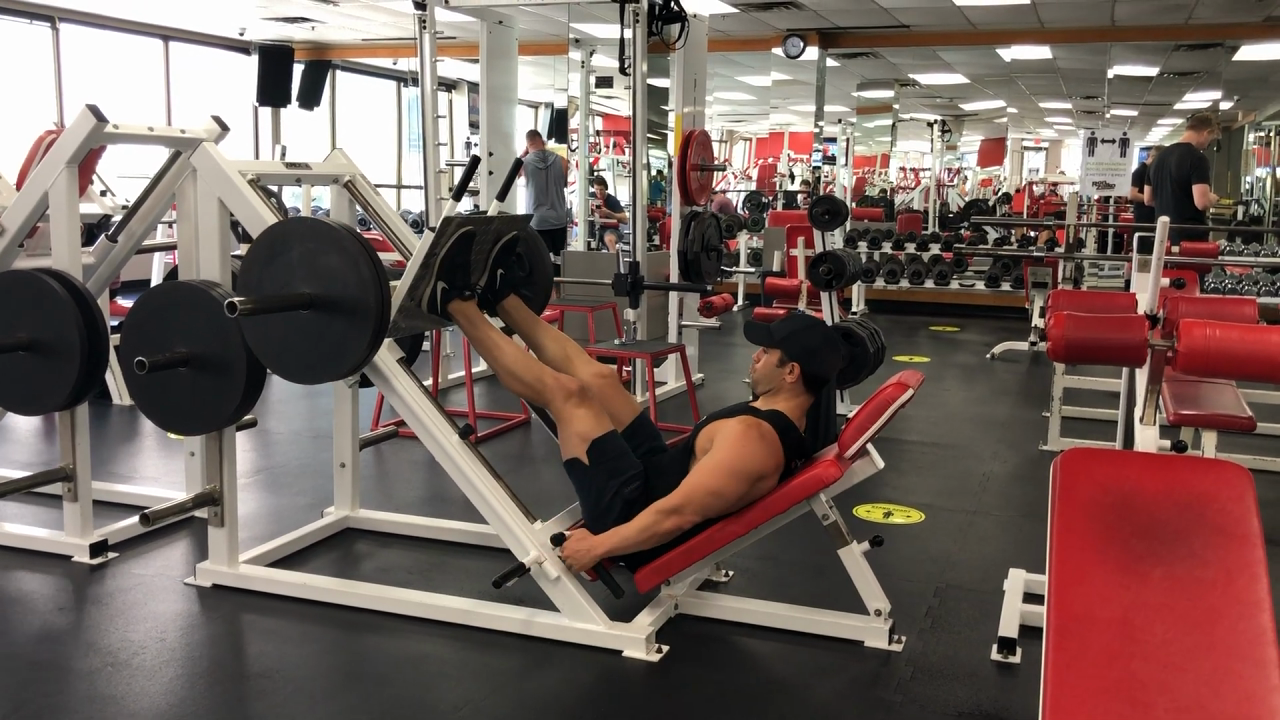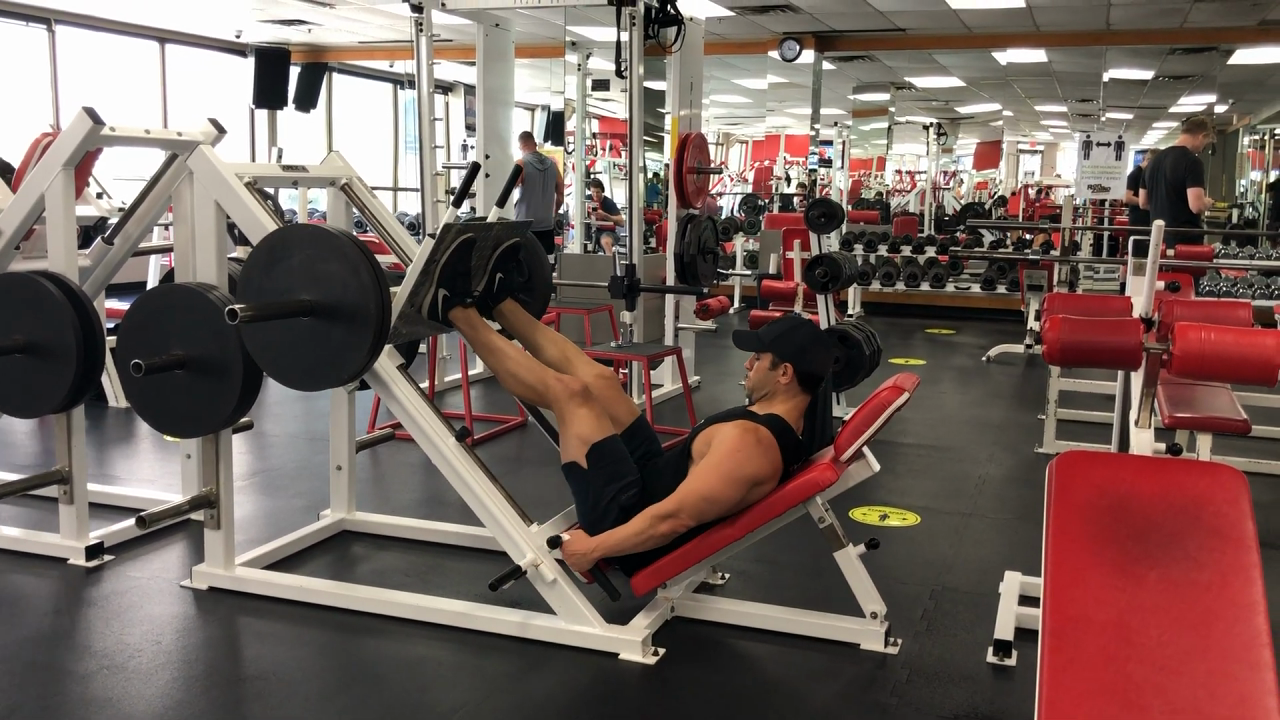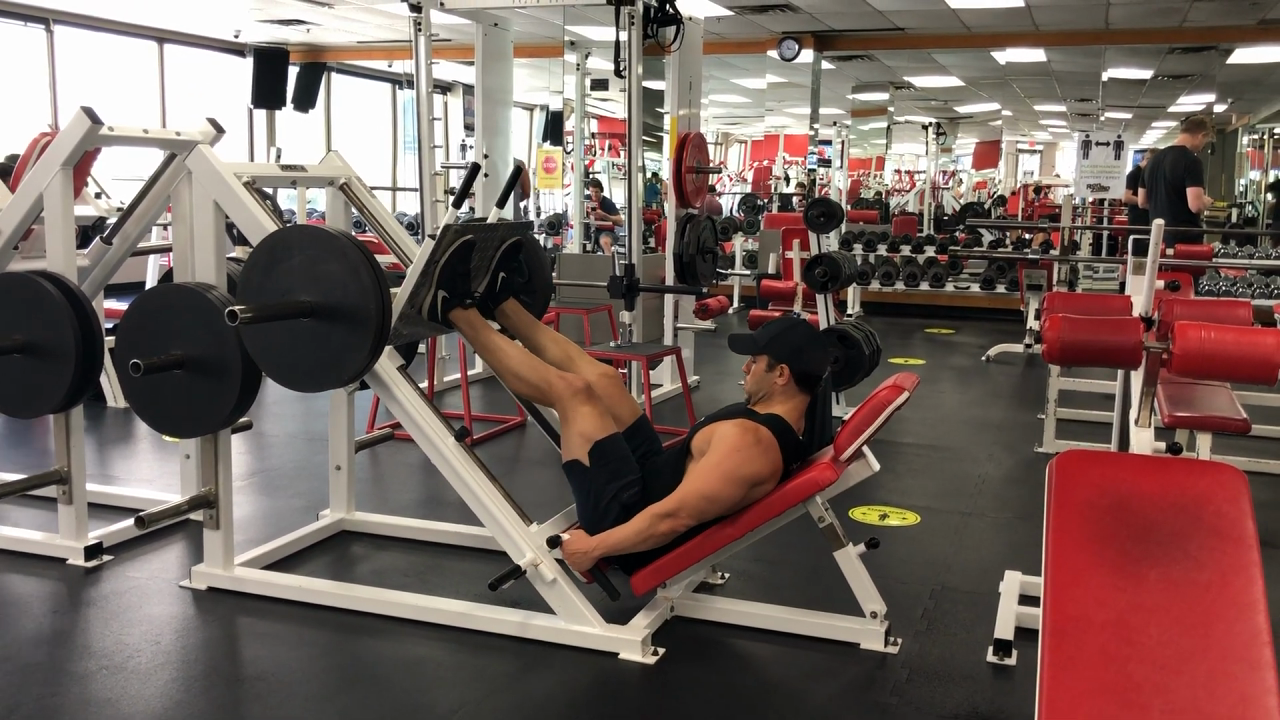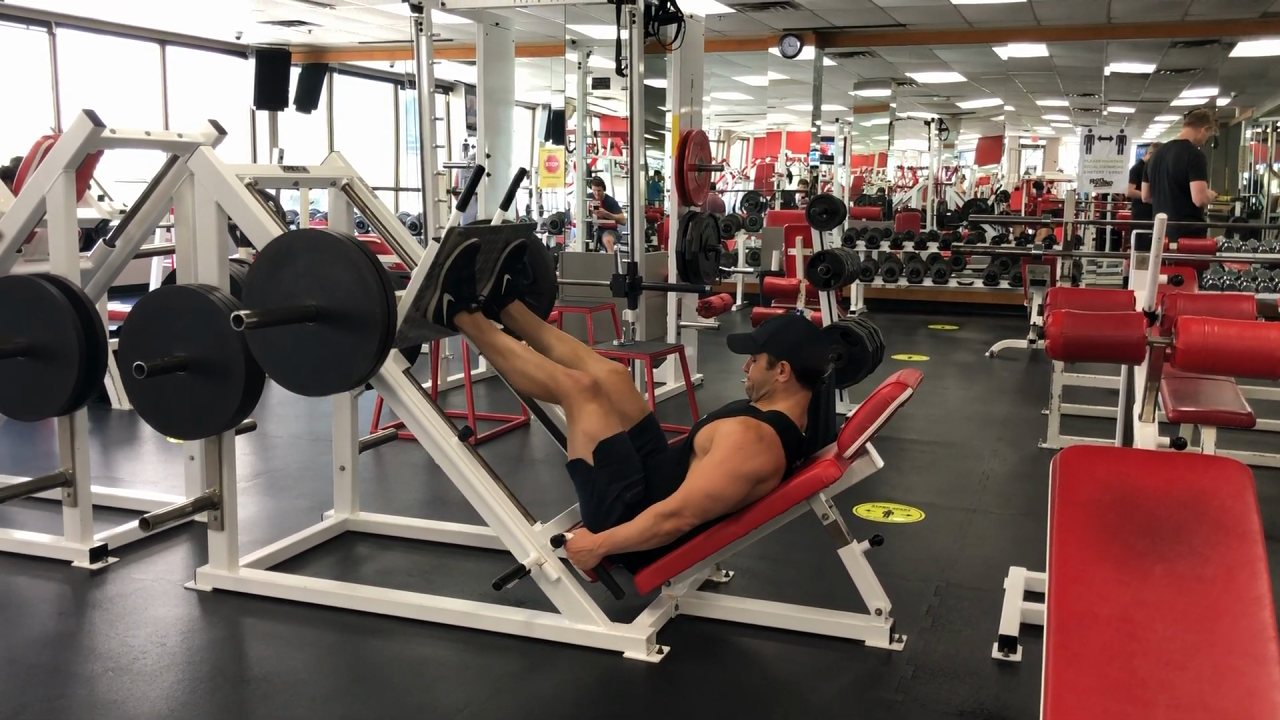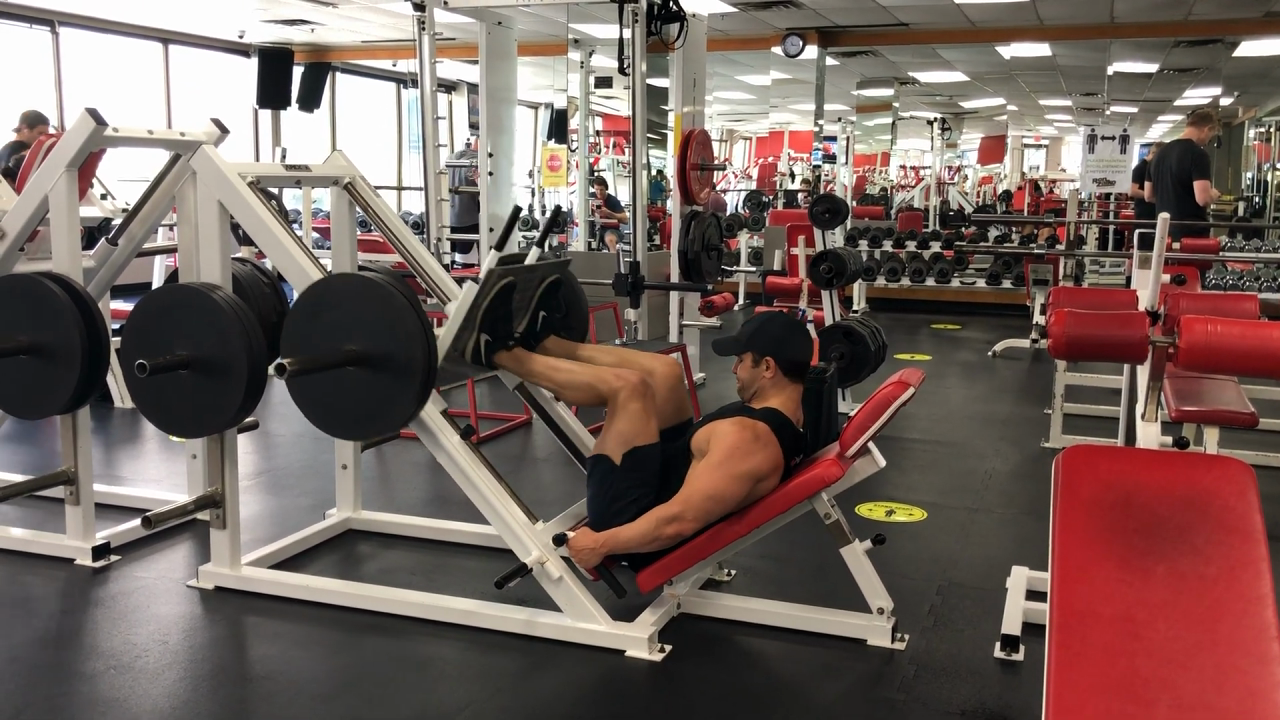
dt=0.5s
person 1, frame 1
left shoulder: (753, 437)
right shoulder: (786, 422)
left elbow: (678, 515)
left wrist: (598, 547)
left hip: (631, 511)
left knee: (567, 392)
right knee: (597, 379)
left ankle: (457, 303)
right ankle: (500, 296)
person 1, frame 2
left shoulder: (750, 442)
right shoulder: (785, 427)
left elbow: (675, 518)
left wrist: (594, 548)
left hip: (627, 514)
right hip: (652, 477)
left knee: (570, 391)
right knee: (599, 381)
left ankle: (456, 308)
right ankle: (495, 300)
person 1, frame 3
left shoulder: (750, 441)
right shoulder: (785, 428)
left elbow: (675, 518)
left wrist: (594, 547)
left hip: (628, 515)
left knee: (573, 390)
right knee: (602, 380)
left ankle: (457, 310)
right ankle: (498, 301)
person 1, frame 4
left shoulder: (752, 438)
right shoulder: (791, 425)
left elbow: (678, 519)
left wrist: (598, 544)
left hip: (631, 517)
left knee: (578, 386)
right knee: (608, 375)
left ankle: (461, 313)
right ankle: (503, 304)
person 1, frame 5
left shoulder: (748, 438)
right shoulder: (786, 424)
left elbow: (679, 522)
left wrist: (601, 544)
left hip: (634, 519)
left knee: (629, 385)
right knee: (662, 372)
left ankle: (501, 351)
right ankle: (541, 340)
